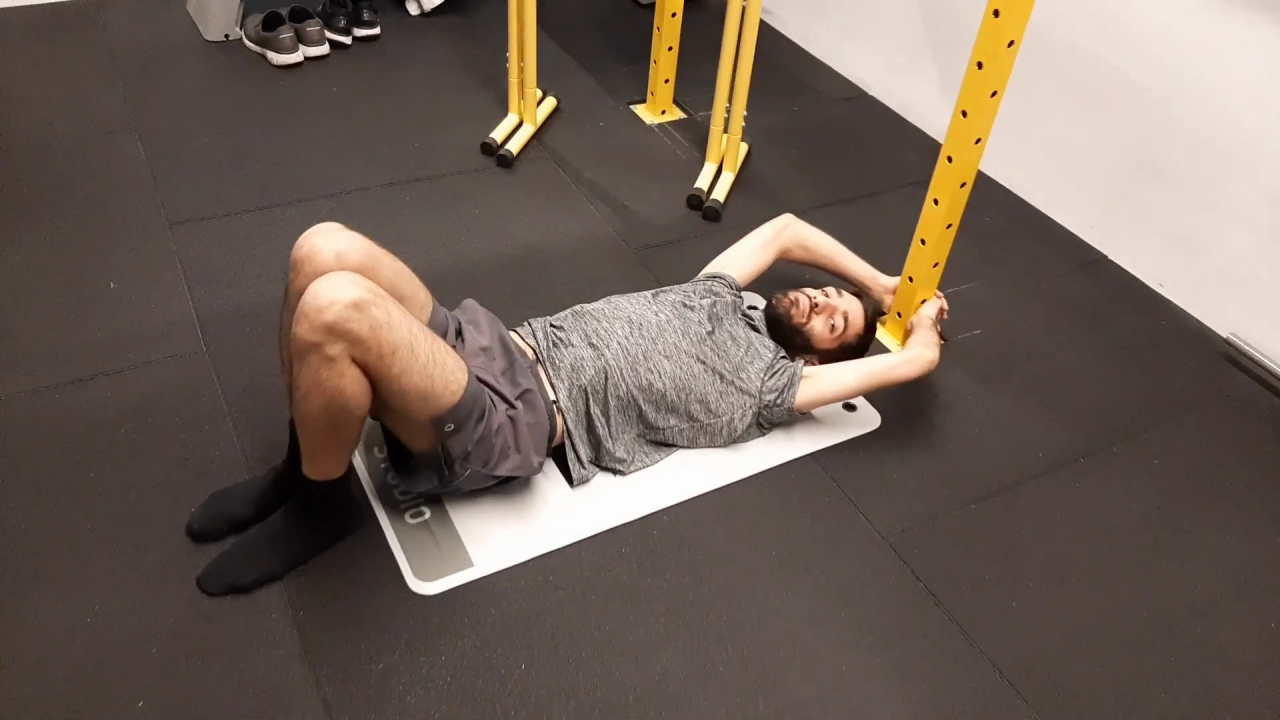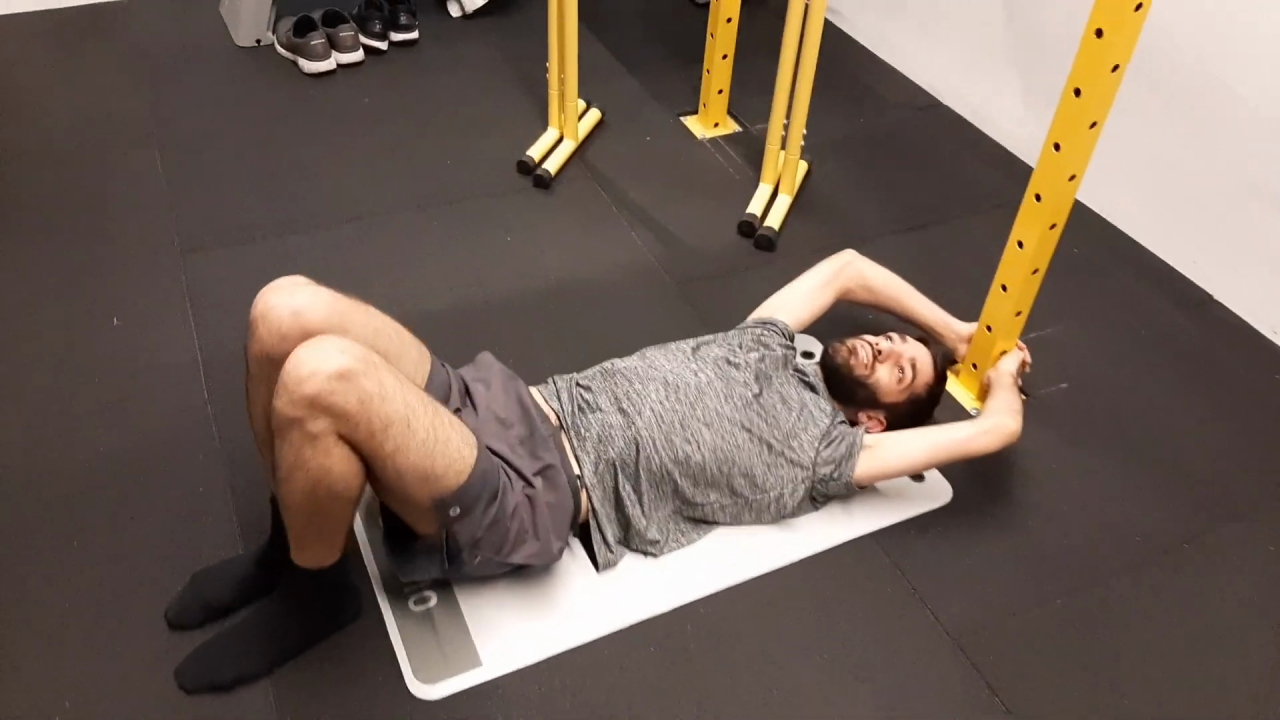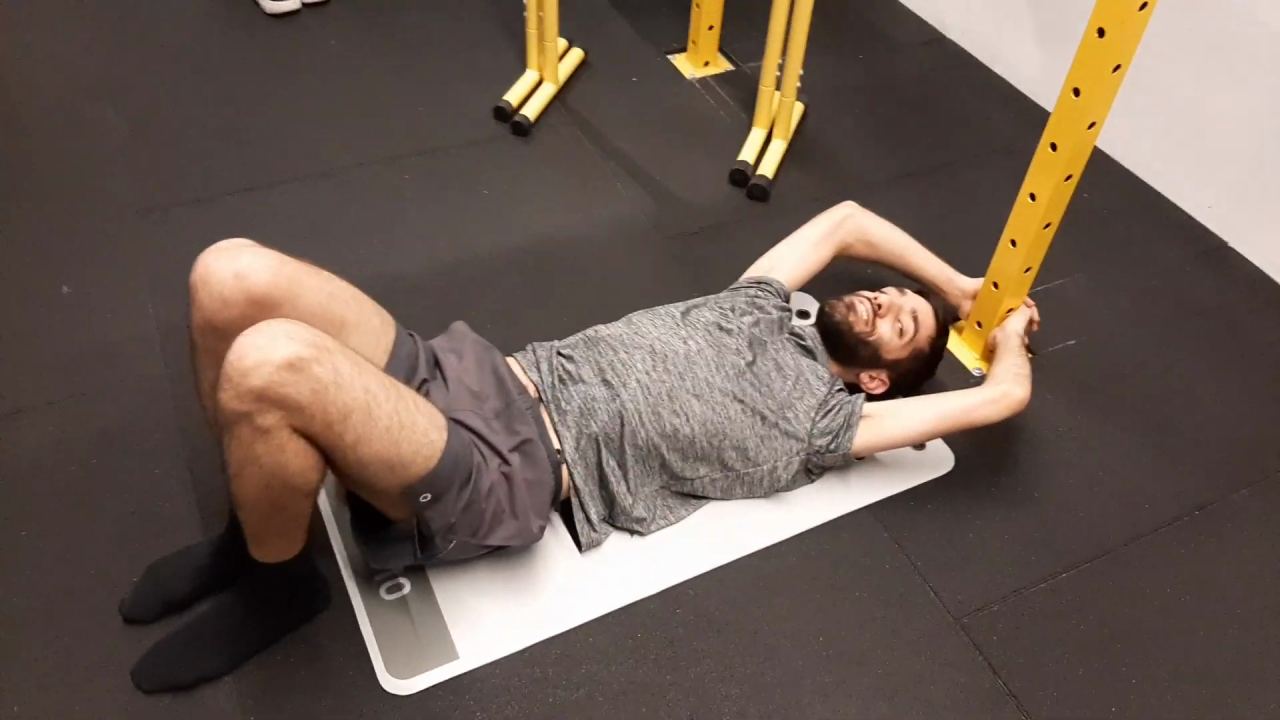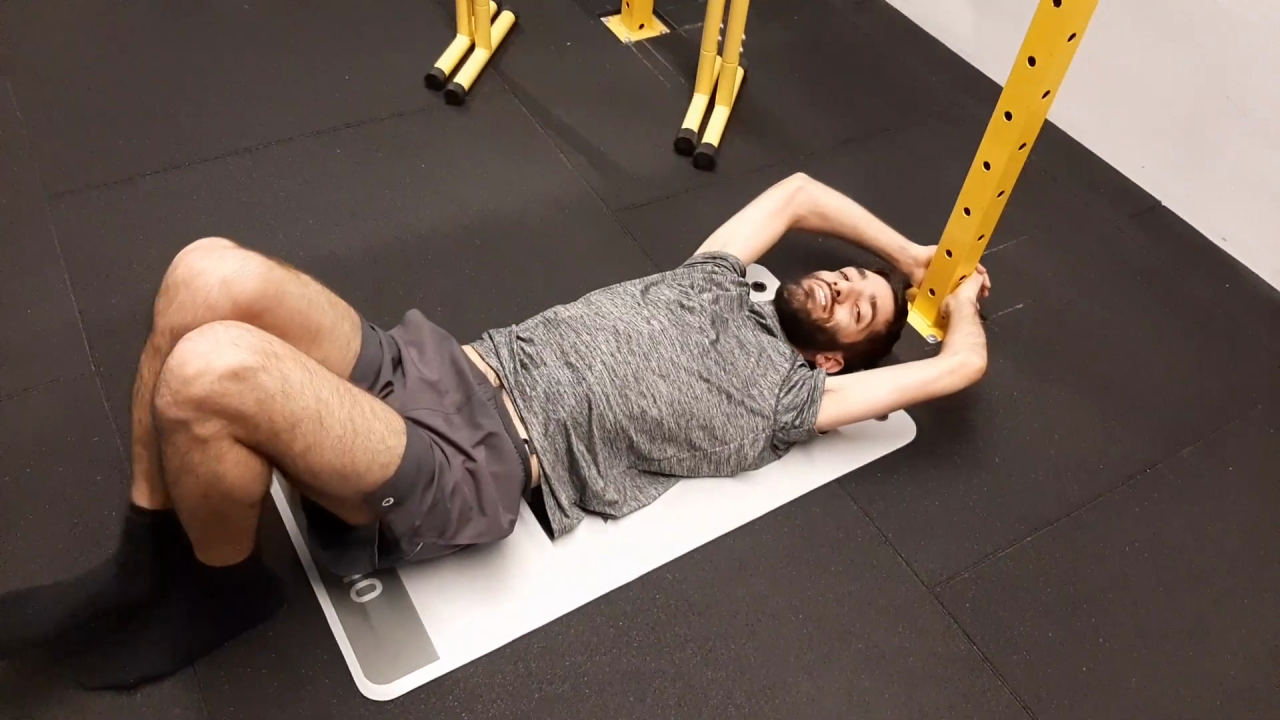
dt=0.5s
person 1, frame 1
left shoulder: (770, 385)
right shoulder: (720, 302)
left elbow: (914, 360)
right elbow: (786, 229)
right wrist: (885, 284)
left hip: (503, 425)
right hip: (496, 346)
left knee: (335, 309)
right knee: (327, 251)
left ankle: (319, 503)
right ankle: (297, 469)
person 1, frame 2
left shoulder: (828, 453)
right shoulder: (768, 349)
left elbow: (995, 428)
right elbow: (847, 266)
right wrist: (957, 329)
left hip: (527, 497)
right hip: (514, 407)
left knee: (322, 376)
right knee: (286, 312)
left ankle: (312, 592)
right ankle: (289, 545)
person 1, frame 3
left shoulder: (826, 420)
right shoulder: (760, 310)
left elbow: (1001, 395)
right elbow: (846, 218)
right wrist: (962, 285)
left hip: (506, 472)
right hip: (490, 377)
left knee: (269, 367)
right knee: (231, 279)
left ankle: (273, 585)
right ankle: (249, 533)
person 1, frame 4
left shoulder: (789, 397)
right shoulder: (716, 286)
left elbow: (958, 364)
right elbow: (797, 190)
right wrist: (910, 252)
left hip: (470, 471)
right hip: (442, 369)
left knee: (213, 371)
right knee: (215, 280)
left ankle: (225, 587)
right ankle: (146, 563)
